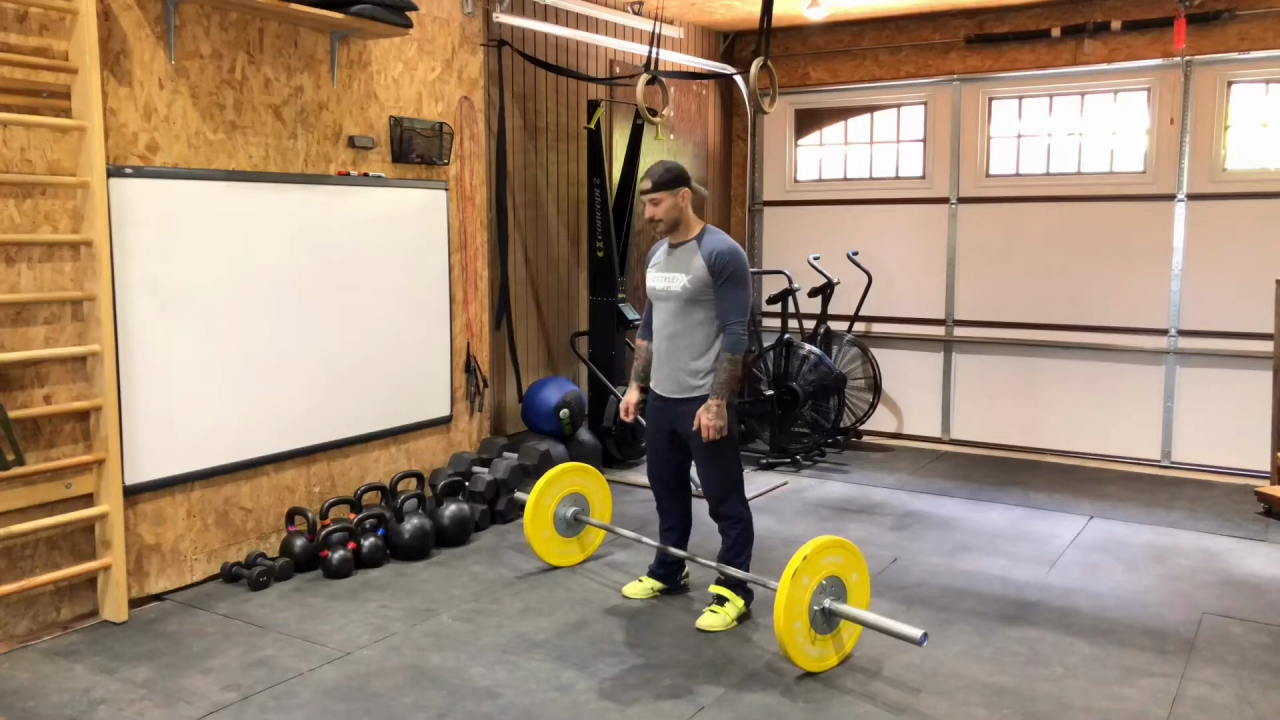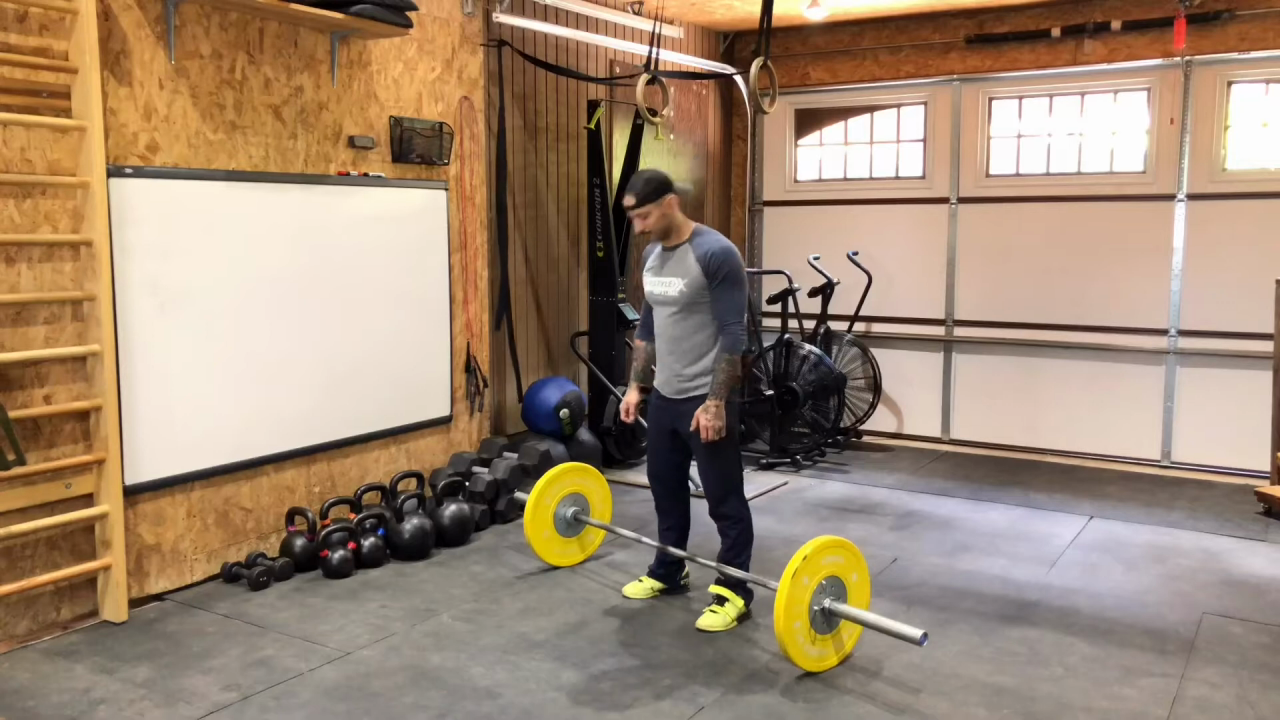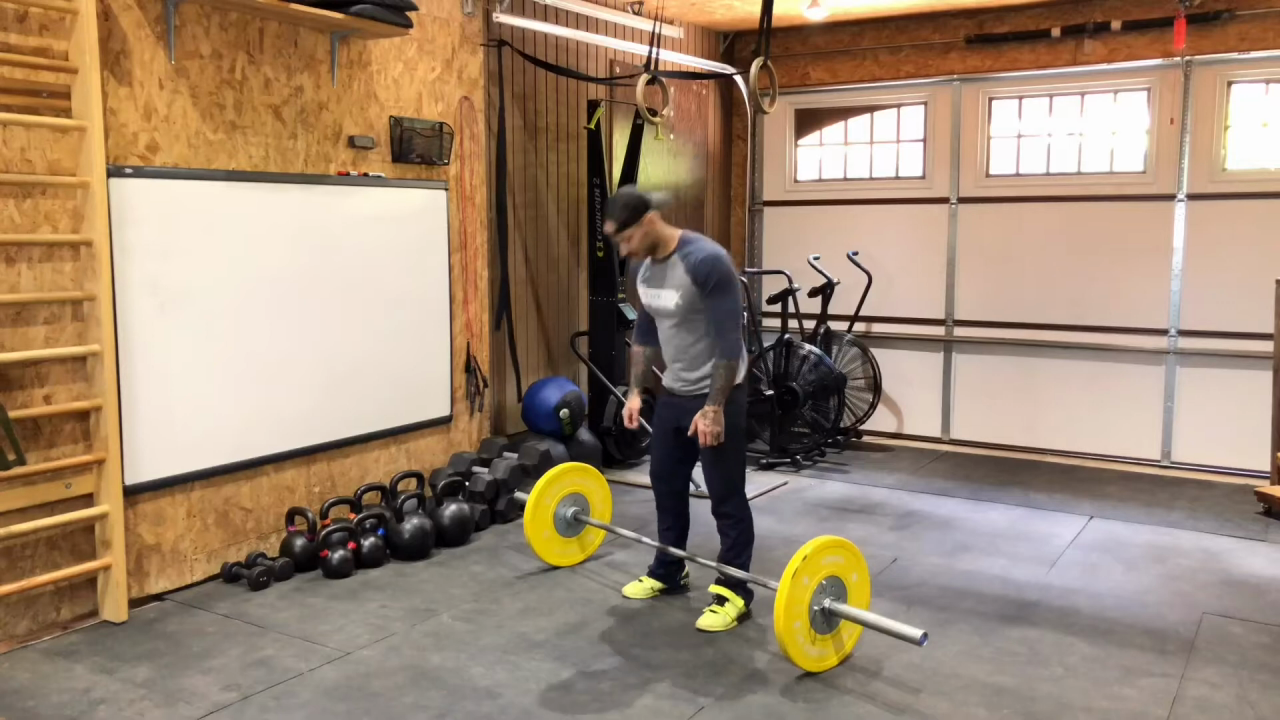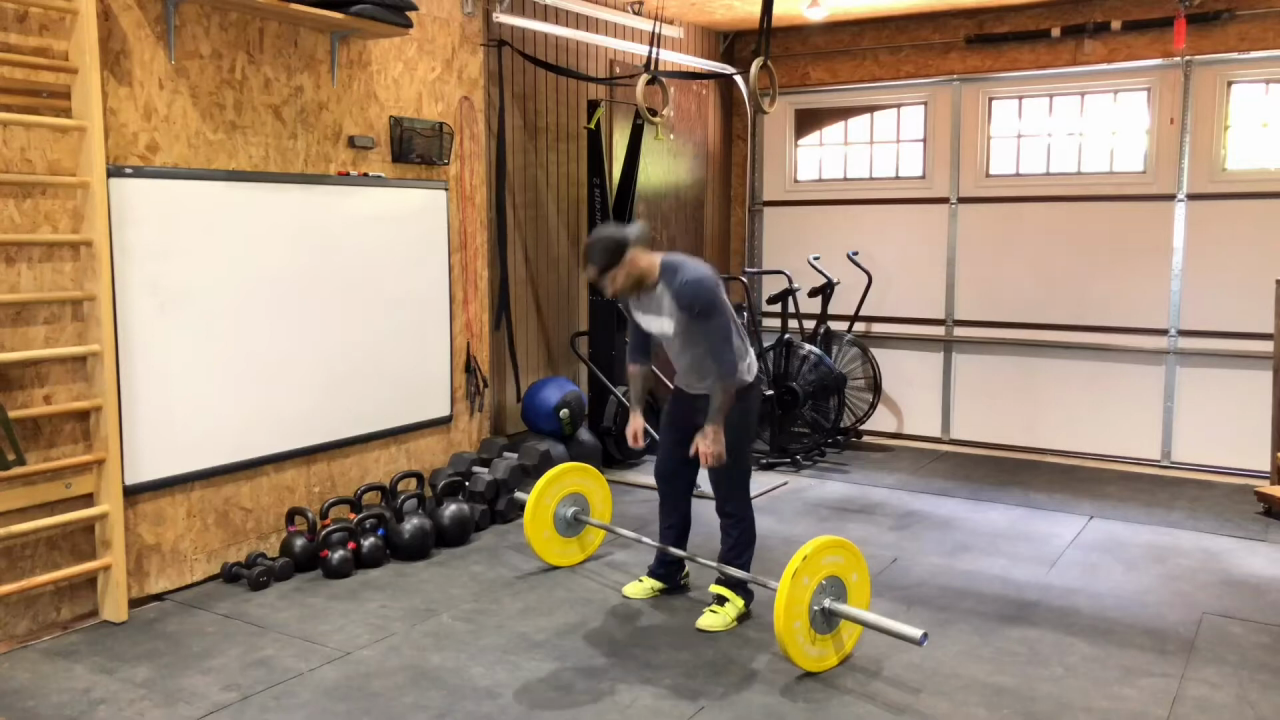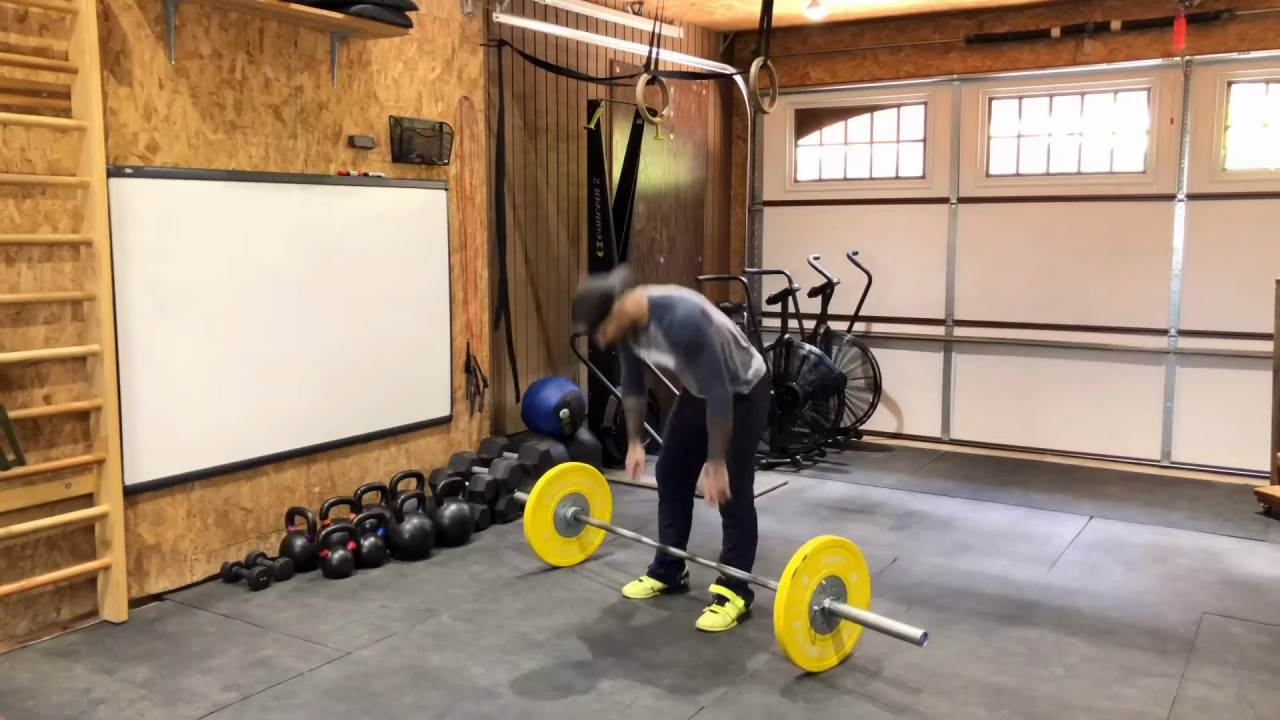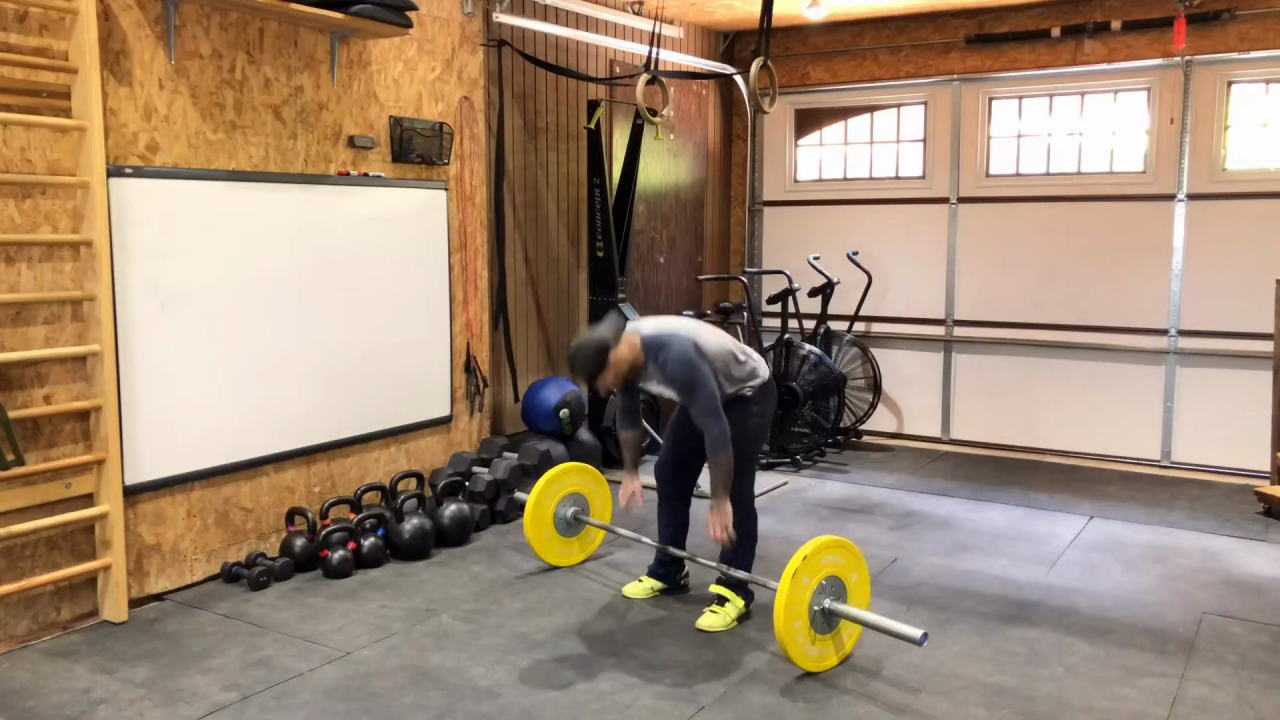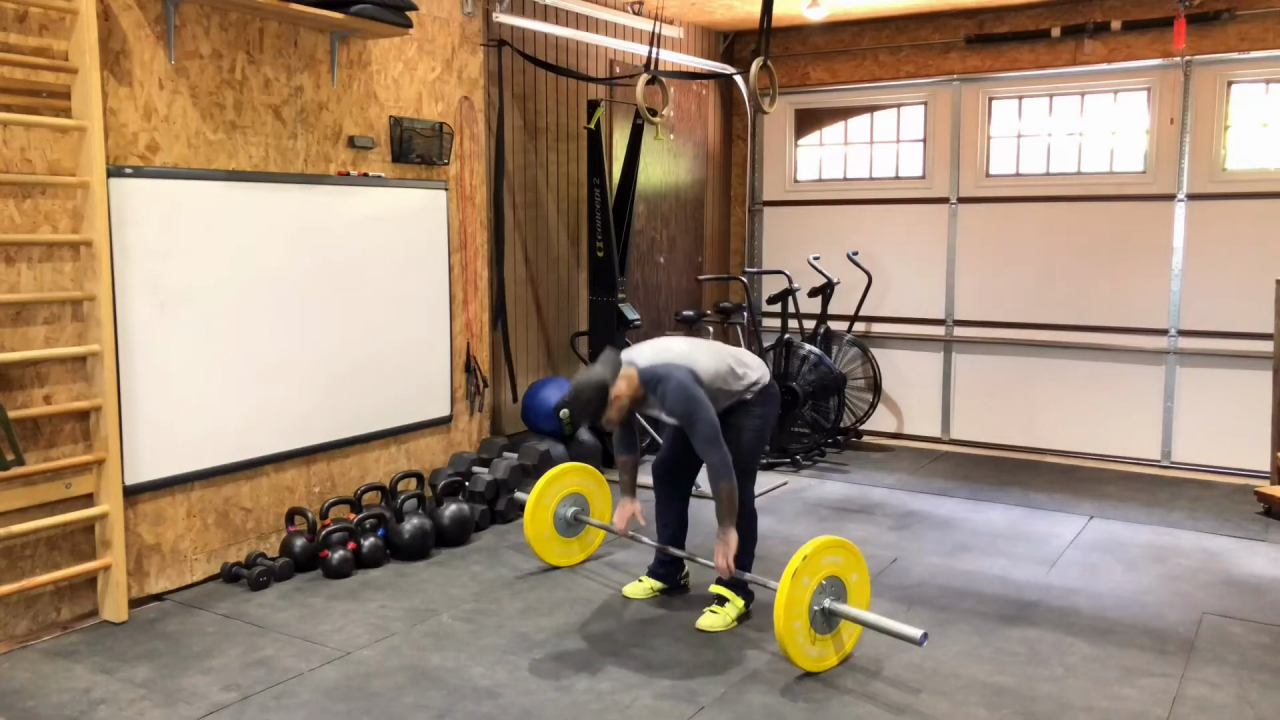
dt=0.1s
person 1, frame 1
left shoulder: (721, 253)
right shoulder: (657, 255)
left elbow: (735, 334)
left wrist: (718, 401)
right wrist: (636, 385)
left hip: (704, 401)
right hip: (662, 398)
left knee: (724, 499)
right knee: (667, 489)
left ankle: (734, 592)
right ankle: (668, 572)
person 1, frame 2
left shoulder: (715, 254)
right shoulder: (653, 257)
left elbow: (732, 335)
left wrist: (716, 403)
right wrist: (635, 385)
left hip: (709, 396)
right hip: (666, 396)
left knee: (723, 497)
right knee: (664, 486)
left ankle: (734, 593)
right ankle: (668, 574)
person 1, frame 3
left shoulder: (705, 260)
right shoulder: (644, 266)
left elbow: (729, 340)
right elbow: (643, 332)
left wrist: (715, 407)
right wrist: (635, 391)
left hip: (717, 395)
right hip: (674, 392)
left knee: (726, 495)
right knee: (666, 482)
left ankle: (734, 592)
right ankle: (667, 573)
person 1, frame 4
left shoulder: (691, 282)
right shoulder: (633, 290)
left elbow: (725, 359)
right elbow: (638, 351)
left wrist: (714, 428)
right wrist: (636, 410)
left hip: (734, 389)
right hip: (688, 391)
left knee: (729, 487)
right knee: (669, 480)
left ankle: (733, 591)
right ankle: (668, 573)
person 1, frame 5
left shoulder: (682, 319)
right shoulder: (628, 324)
left elbow: (719, 394)
right elbow: (632, 383)
left wrist: (716, 464)
right wrist: (635, 442)
left hip: (743, 391)
right hip: (697, 393)
left knee: (732, 492)
right knee: (669, 474)
left ankle: (734, 592)
right ankle: (667, 572)
person 1, frame 6
left shoulder: (676, 358)
right shoulder: (620, 354)
left elbow: (716, 429)
right elbow: (628, 416)
left wrist: (721, 504)
right wrist: (630, 473)
left hip: (746, 393)
right hip: (707, 389)
left knee: (736, 484)
right knee: (670, 472)
left ankle: (734, 592)
right ankle: (668, 573)
person 1, frame 7
left shoulder: (674, 388)
right shoulder: (619, 379)
left elbow: (716, 458)
right elbow: (625, 441)
left wrist: (727, 532)
right wrist: (627, 496)
left hip: (750, 395)
right hip: (709, 399)
left knee: (736, 484)
right knee: (666, 471)
left ankle: (734, 592)
right ankle: (668, 572)
